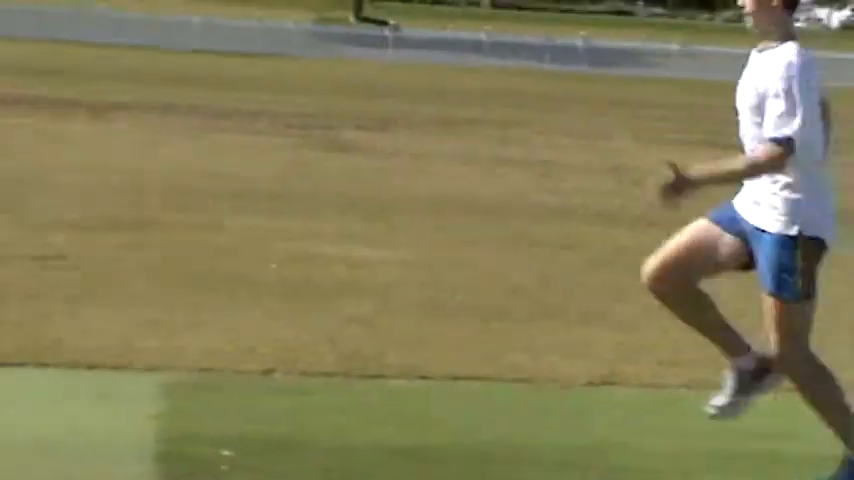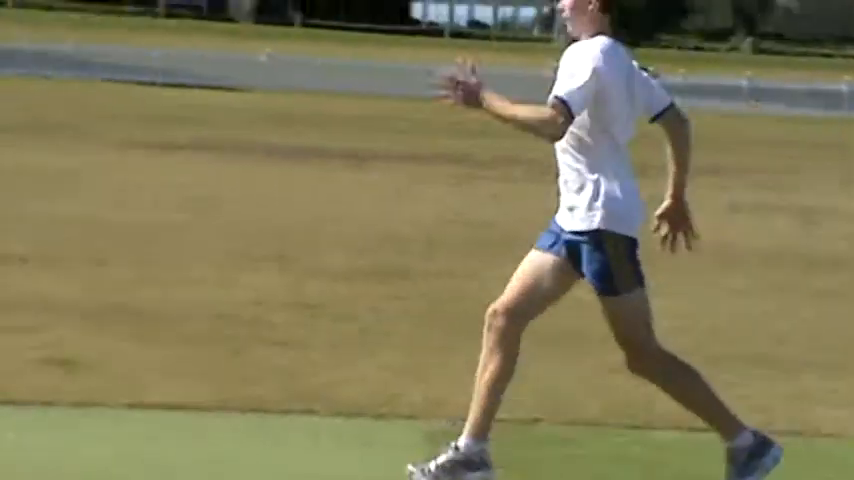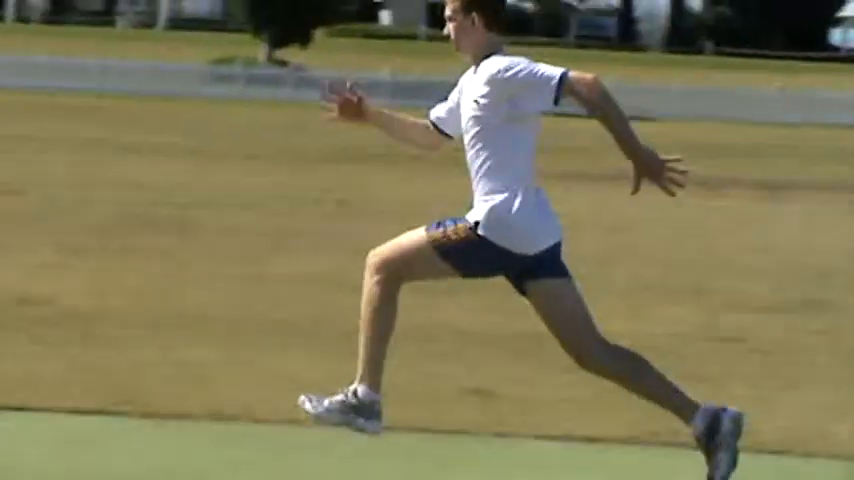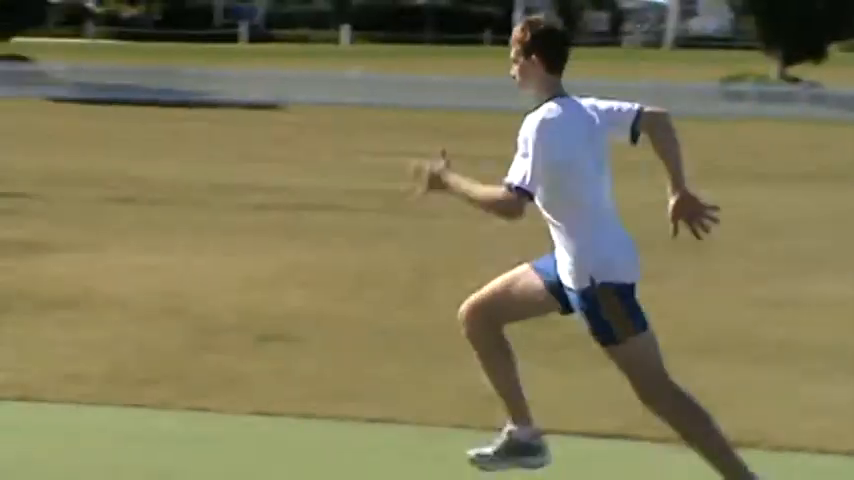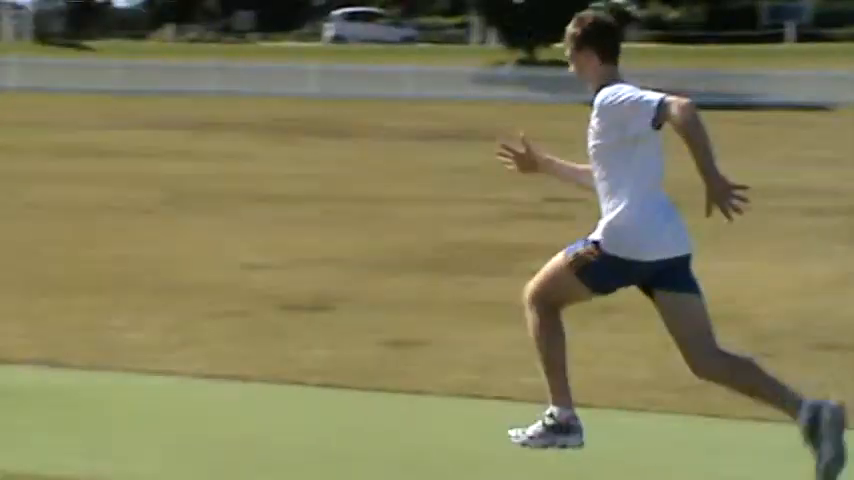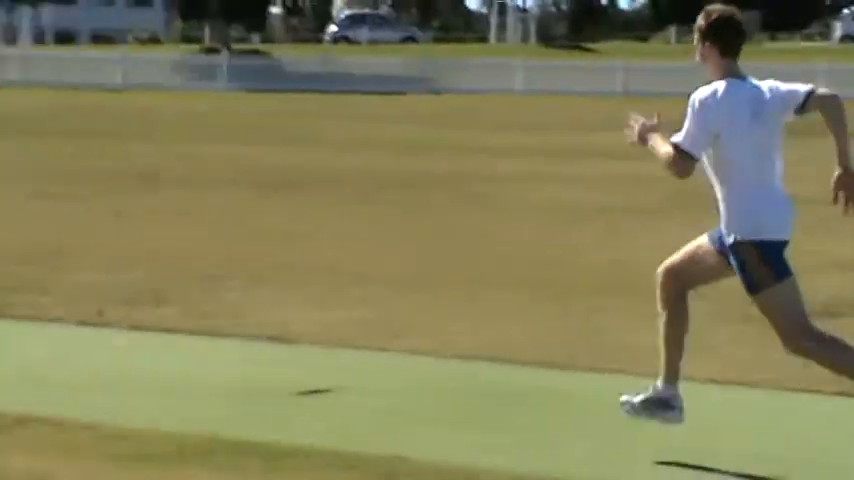
dt=0.3s
person 1, frame 1
left shoulder: (788, 65)
right shoulder: (766, 57)
left elbow: (780, 154)
left wrist: (698, 178)
left hip: (789, 221)
right hip: (752, 208)
left knee: (792, 357)
right knee: (658, 276)
right ankle: (747, 364)
person 1, frame 2
left shoulder: (588, 54)
right shoulder: (624, 64)
left elbow: (552, 125)
right elbow: (678, 121)
left wrist: (484, 100)
right wrist: (677, 198)
left hip: (600, 219)
right hip: (576, 219)
left knee: (642, 355)
right knee: (501, 317)
person 1, frame 3
left shoulder: (503, 73)
right shoulder: (473, 80)
left elbow: (589, 85)
right elbow: (430, 134)
left wrist: (639, 154)
right wrist: (368, 115)
left hip: (497, 228)
right hip: (532, 234)
left knee: (381, 266)
right knee: (590, 354)
left ankle: (364, 399)
right ankle: (705, 420)
person 1, frame 4
left shoulder: (543, 125)
right shoulder: (587, 112)
left elbow: (510, 205)
right elbow: (658, 119)
left wrist: (448, 181)
right wrist: (680, 192)
left hip: (596, 272)
right hip: (573, 265)
left knee: (654, 390)
right knee: (474, 315)
right ankle: (523, 436)
person 1, frame 5
left shoulder: (612, 100)
right shoulder: (630, 101)
left elbow: (684, 107)
left wrist: (713, 177)
right wrist: (542, 164)
left hip: (621, 244)
right hip: (663, 245)
left knee: (537, 298)
right knee: (704, 362)
left ankle: (563, 417)
right ankle: (809, 414)
person 1, frame 6
left shoulder: (709, 98)
right shoulder: (765, 90)
left elbow: (678, 163)
left wrist: (648, 136)
left hip: (748, 230)
right hip: (768, 218)
left knee: (797, 337)
right knee: (669, 278)
right ankle: (665, 394)
